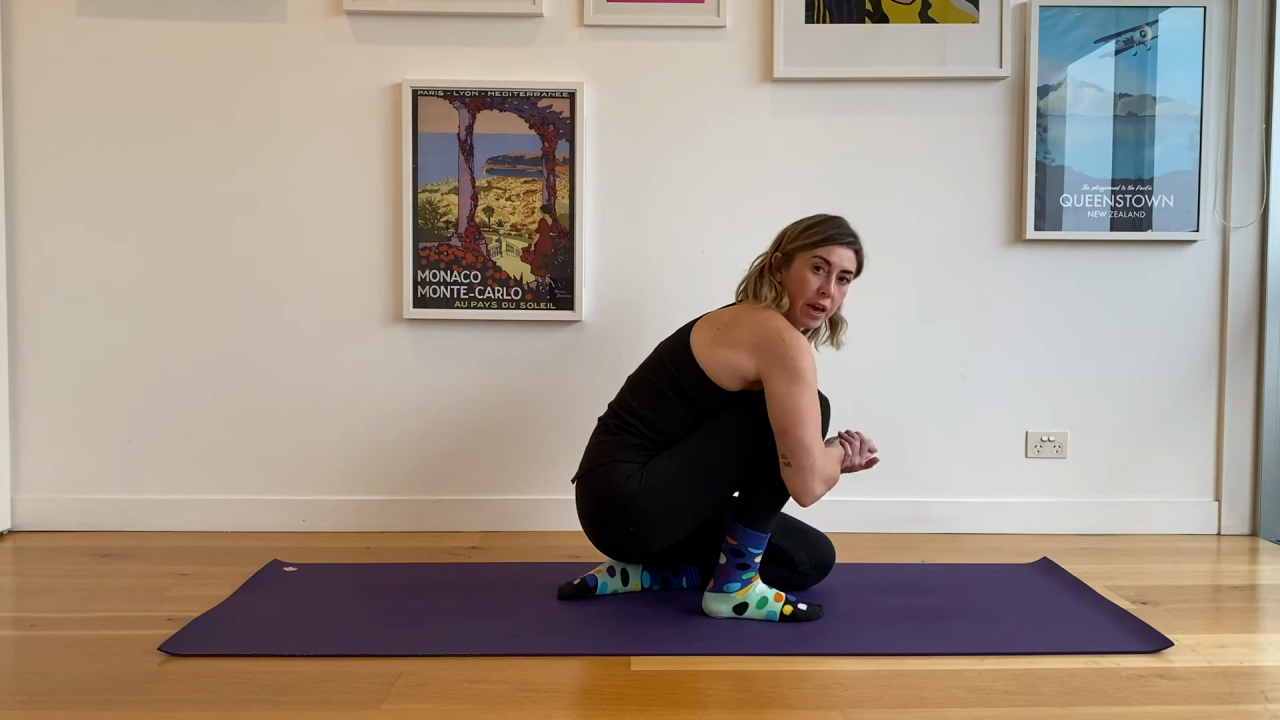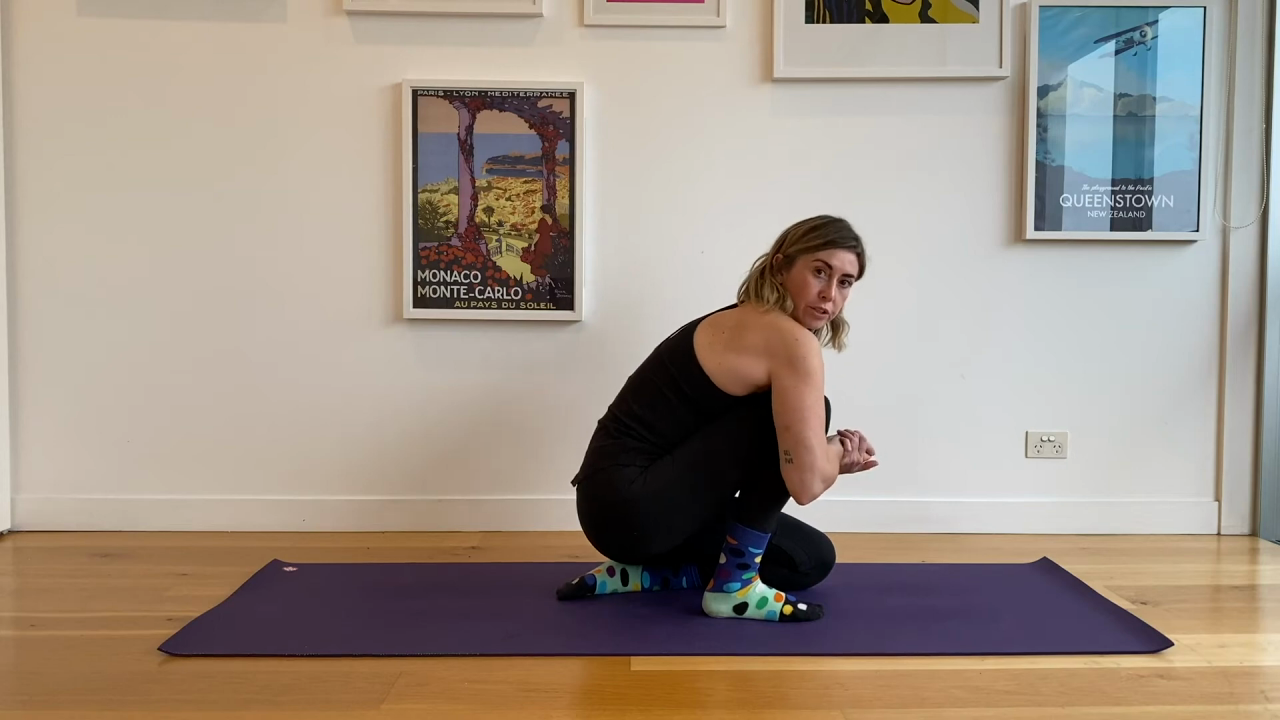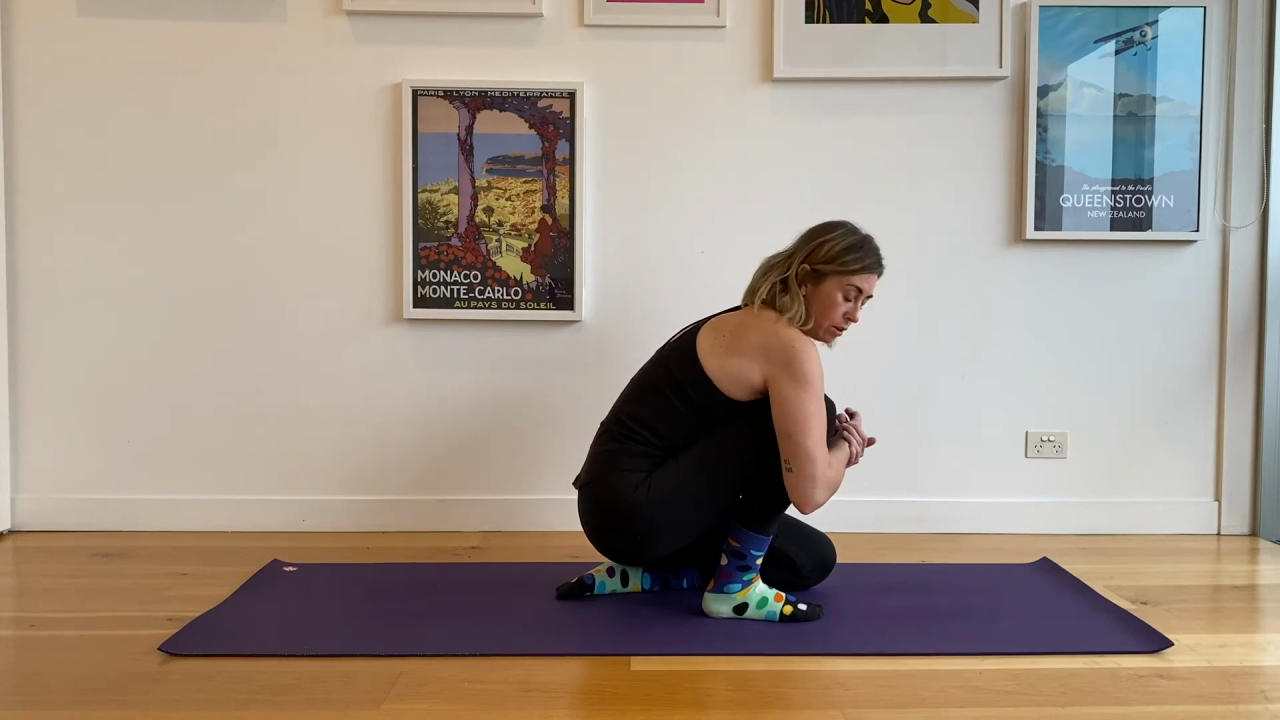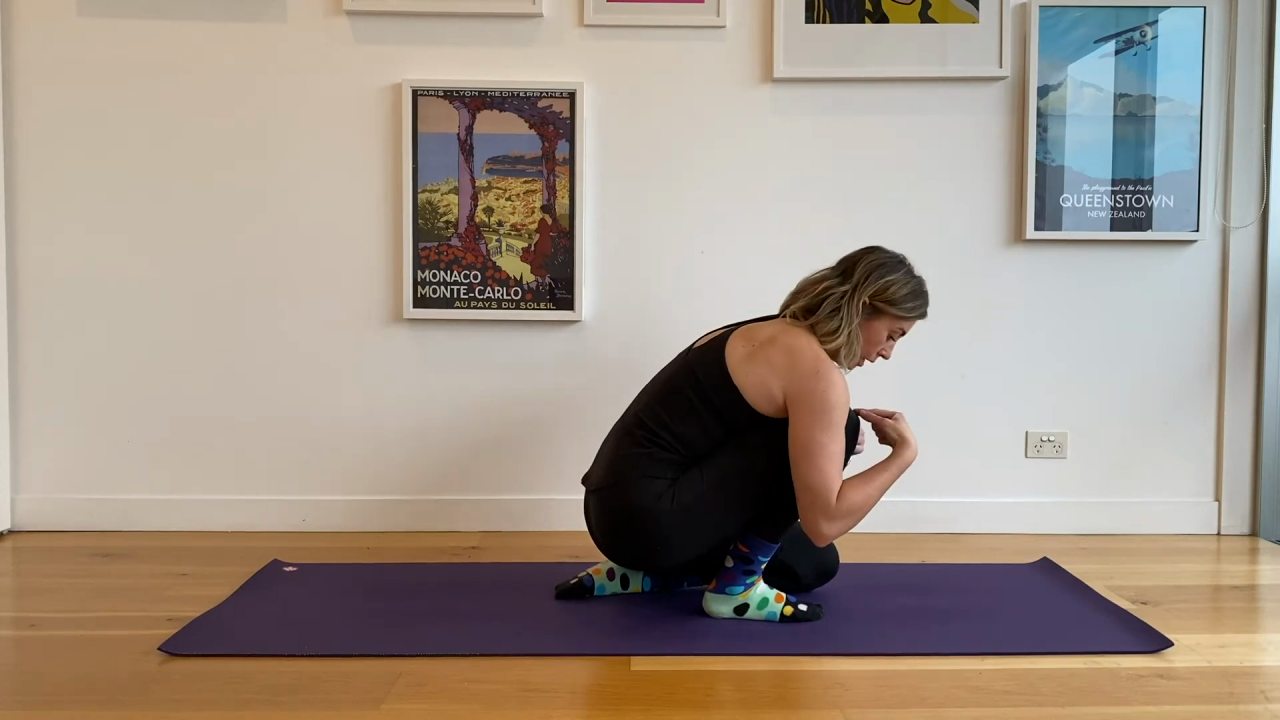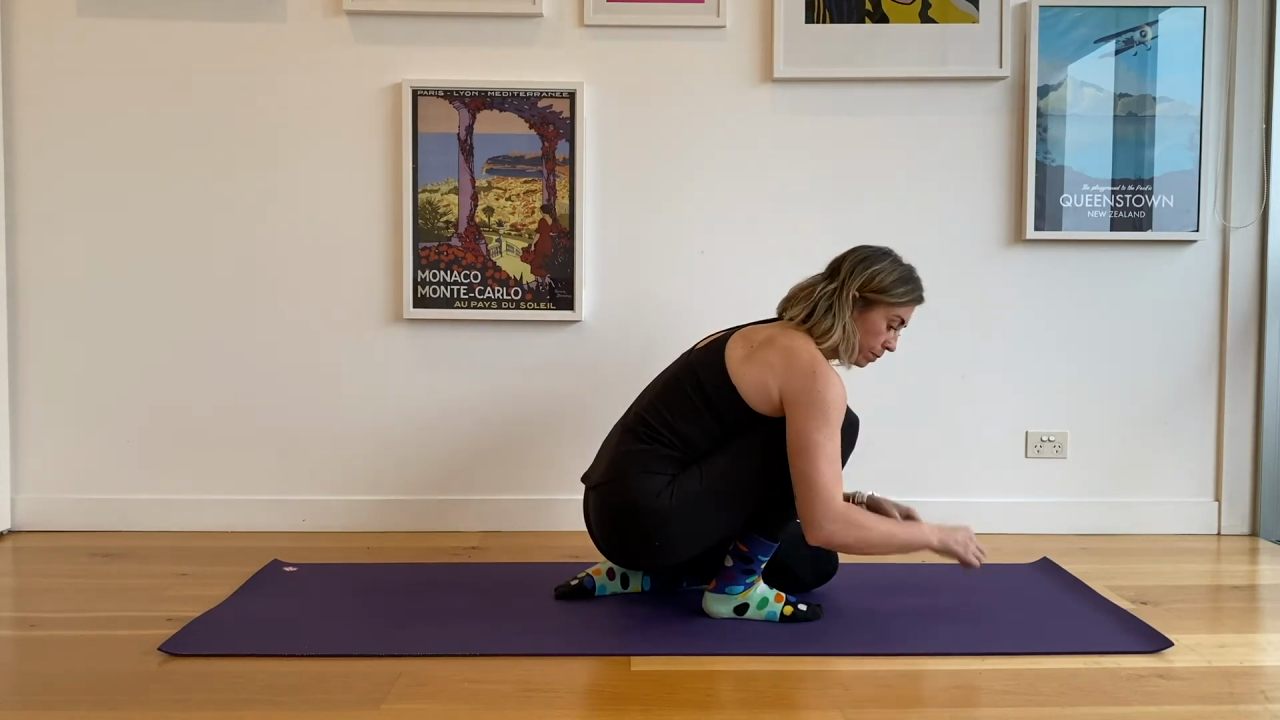
dt=1s
person 1, frame 1
left shoulder: (755, 325)
right shoulder: (781, 340)
right elbow: (808, 483)
left wrist: (833, 453)
right wrist: (838, 452)
left hip: (640, 497)
right hip: (627, 501)
left knee: (811, 558)
right knee: (790, 415)
left ankle: (640, 575)
right ankle: (735, 586)
person 1, frame 2
left shoulder: (749, 325)
right shoulder: (792, 341)
right elbow: (806, 483)
left wrist: (834, 455)
right wrist: (839, 450)
left hip: (636, 497)
right hip: (629, 503)
left knee: (811, 559)
right knee: (790, 418)
left ankle: (638, 575)
right ankle: (734, 585)
person 1, frame 3
left shoulder: (754, 327)
right shoulder: (790, 346)
right elbow: (809, 492)
left wrist: (836, 451)
right wrist: (844, 447)
left hip: (639, 501)
right hip: (632, 509)
left knee: (811, 560)
right knee: (804, 418)
left ankle: (639, 575)
right ankle: (734, 585)
person 1, frame 4
left shoulder: (773, 336)
right shoulder: (815, 370)
right elbow: (823, 522)
left wrist: (830, 445)
right wrist: (904, 452)
right hip: (647, 517)
left knee: (815, 565)
right knee: (840, 429)
left ankle: (640, 575)
right ankle: (736, 587)
person 1, frame 5
left shoulder: (776, 341)
right shoulder: (811, 372)
left elbow: (791, 481)
right elbow: (824, 525)
left wrist: (864, 502)
right wrist: (936, 536)
left hip: (628, 505)
right hip: (646, 515)
left knee: (812, 565)
left ankle: (638, 575)
right ankle: (735, 585)
